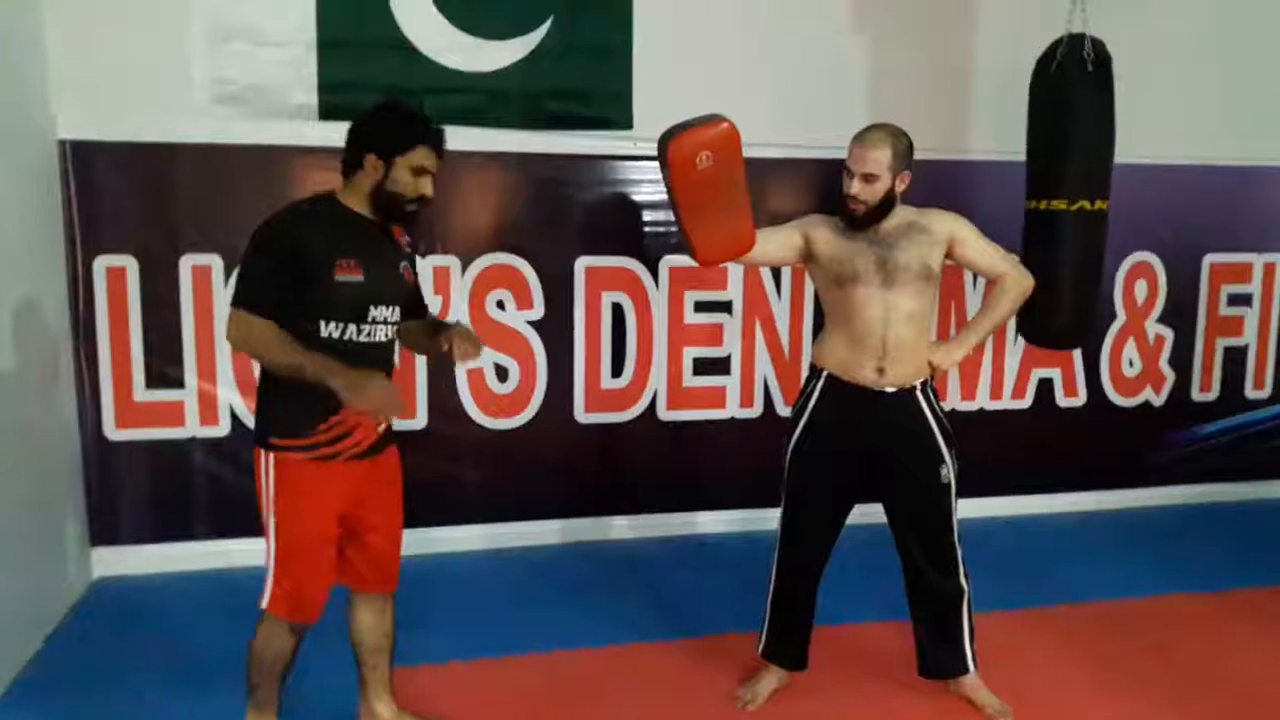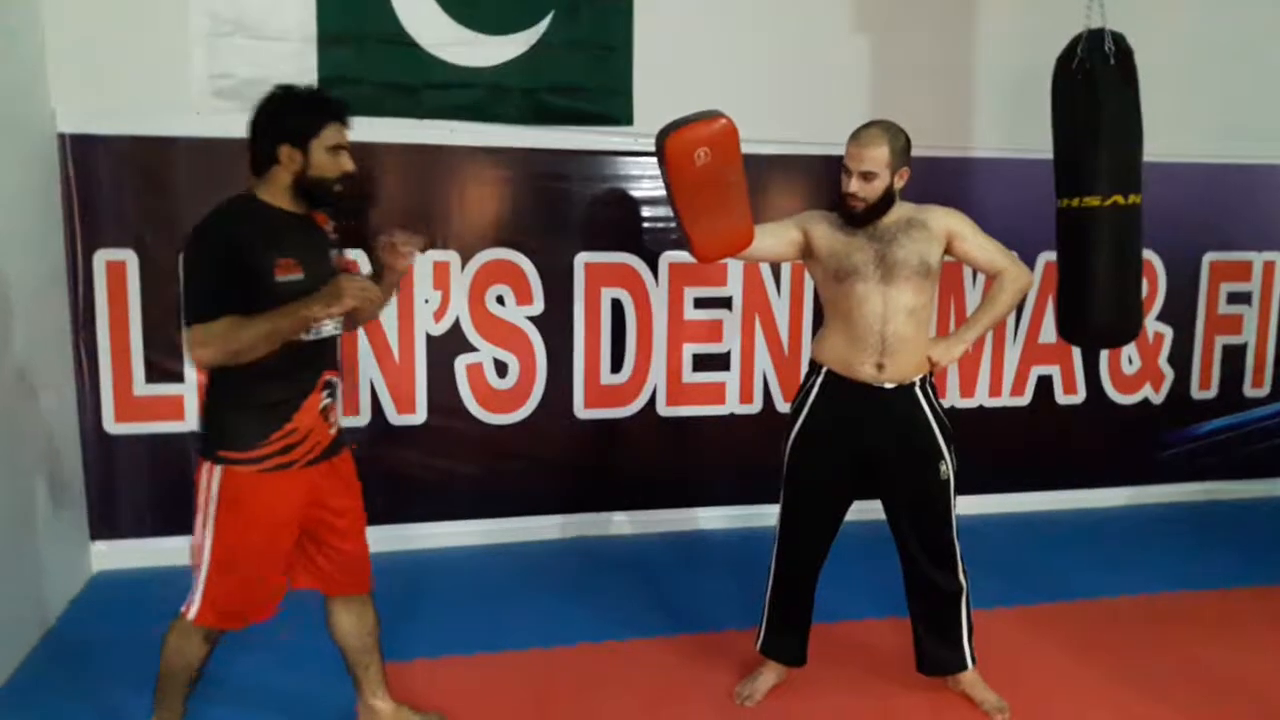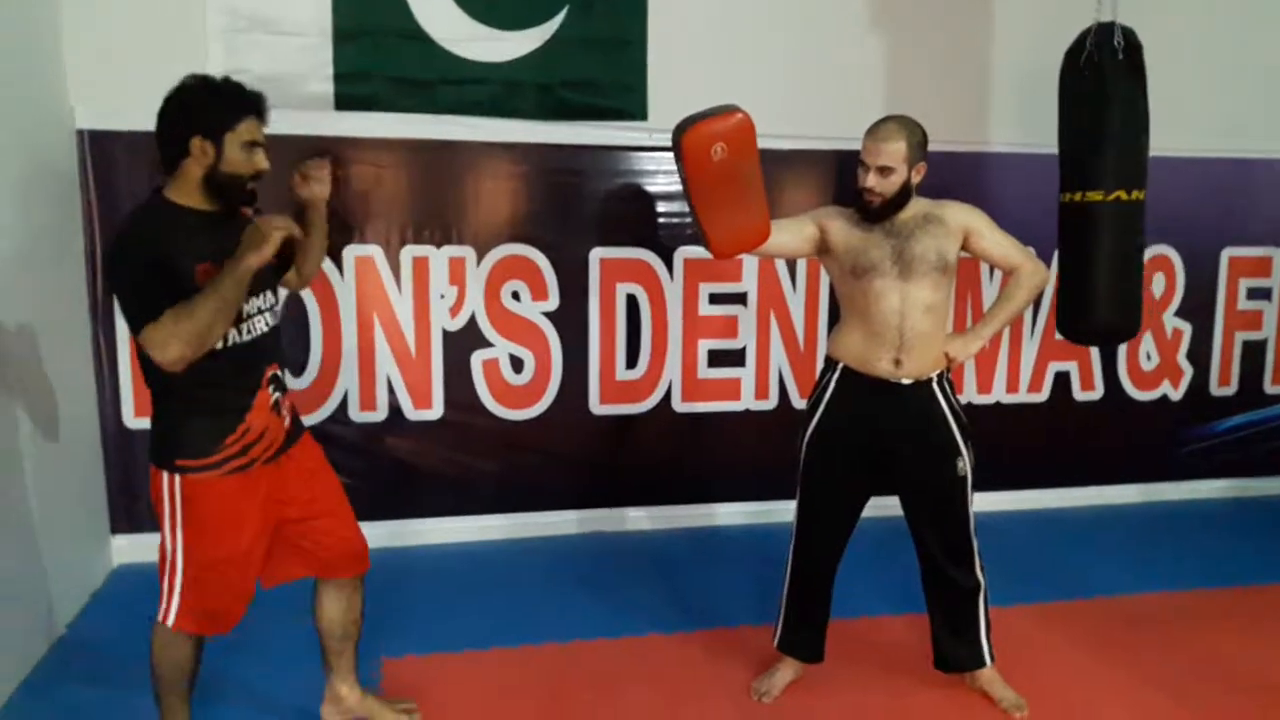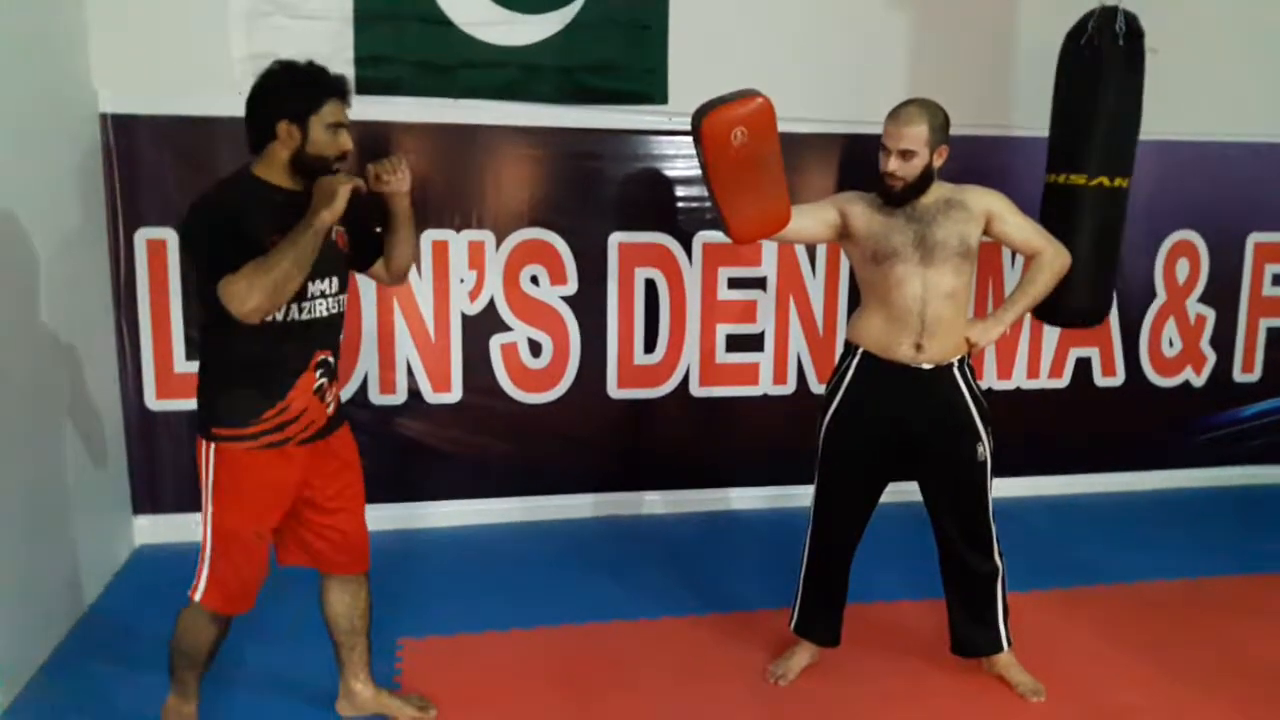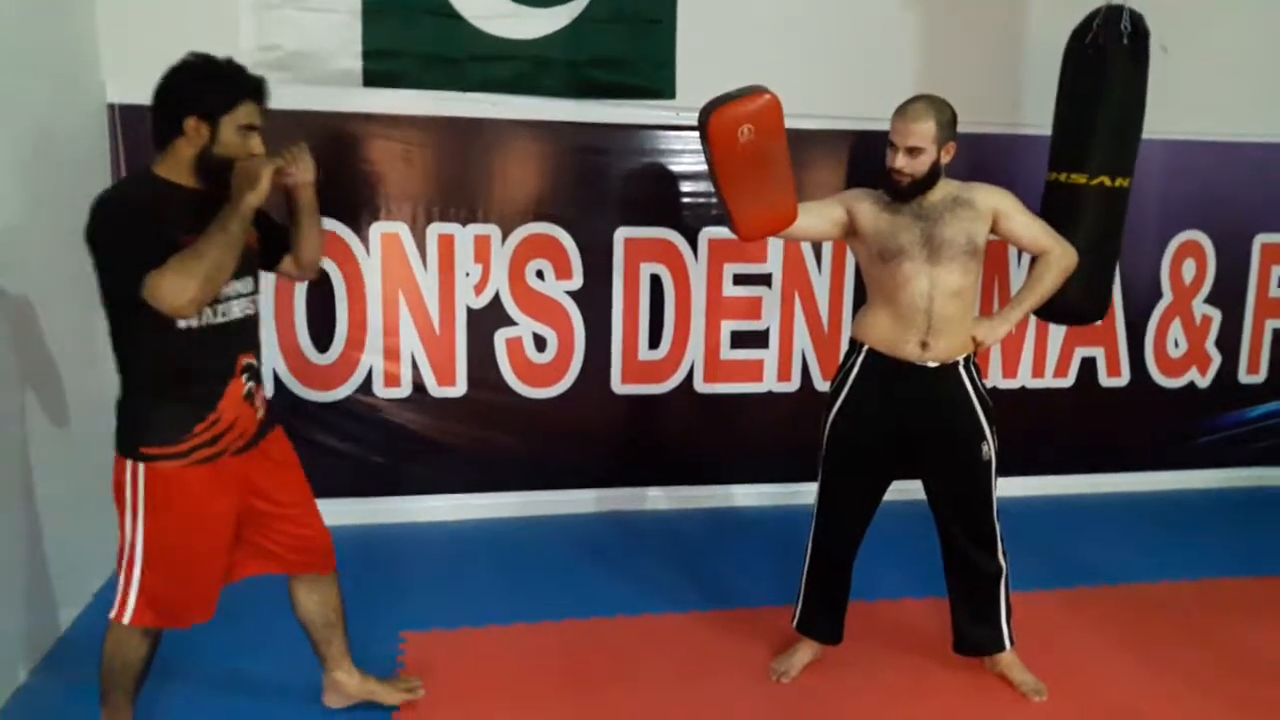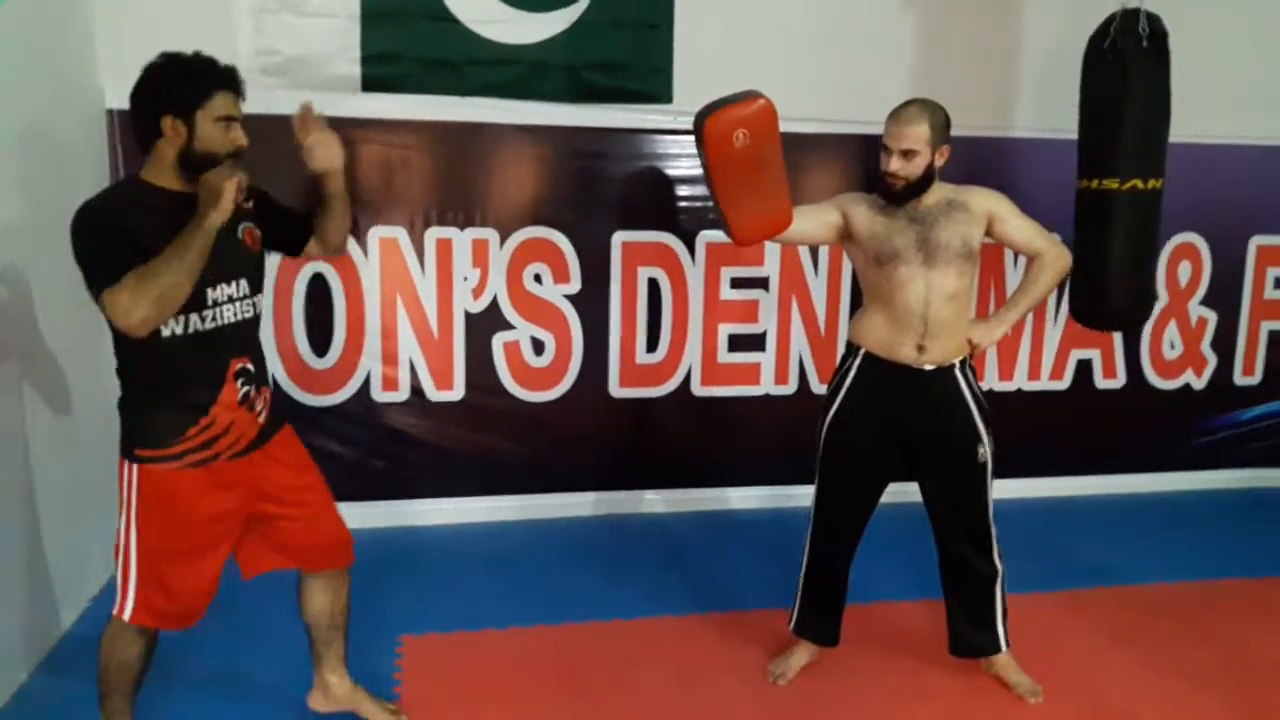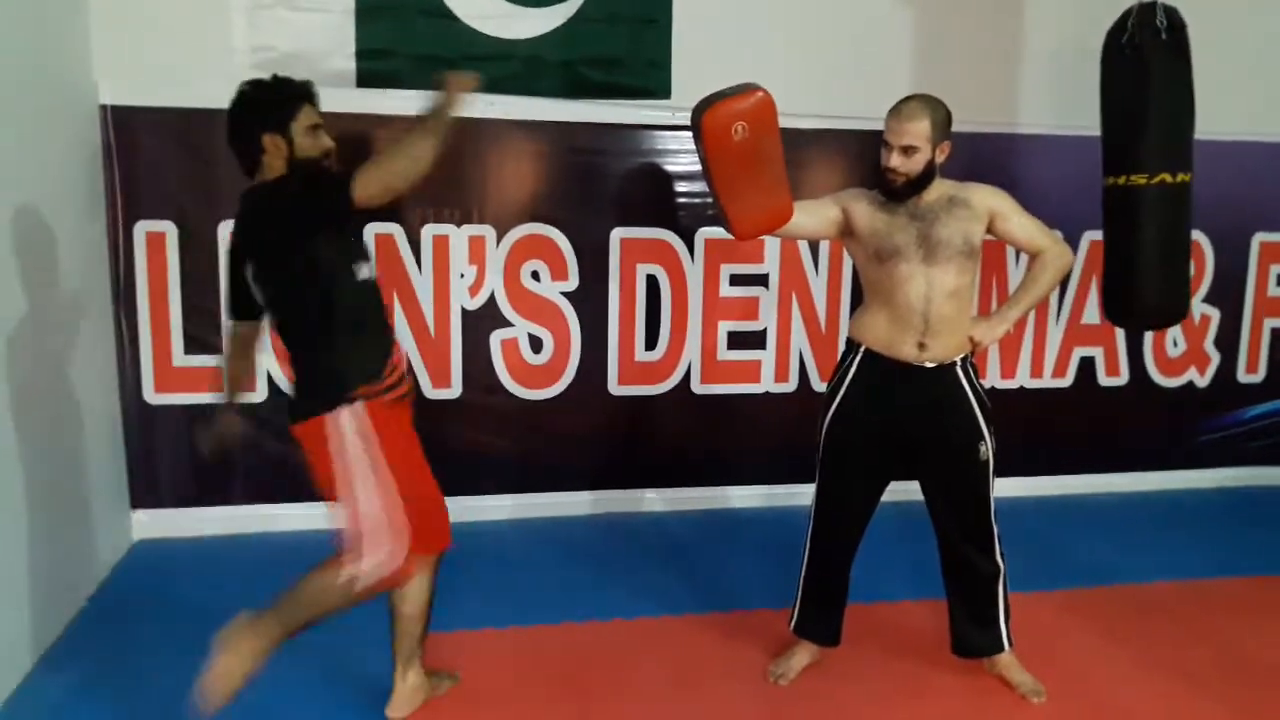
dt=0.5s
person 1, frame 1
left shoulder: (394, 240)
right shoulder: (294, 231)
right elbow: (246, 329)
left wrist: (443, 336)
right wrist: (338, 378)
left hip: (374, 445)
right hip: (300, 450)
left knee: (376, 579)
right knee: (293, 598)
person 1, frame 2
left shoulder: (317, 227)
right shoulder: (225, 234)
left elbow: (348, 315)
right elbow: (206, 347)
left wrist: (390, 274)
right wrist: (312, 305)
left hip: (323, 449)
right hip: (248, 459)
left knee: (350, 579)
right knee: (213, 605)
person 1, frame 3
left shoulder: (238, 217)
right shoulder: (143, 240)
left elbow: (298, 275)
right elbow: (170, 348)
left wrist: (314, 206)
right wrist: (244, 260)
left hip: (283, 440)
right hip: (203, 462)
left knee: (342, 558)
right knee: (191, 607)
person 1, frame 4
left shoulder: (336, 201)
right shoulder: (222, 210)
left elbow: (393, 270)
right elbow: (249, 301)
left wrist: (397, 202)
right wrist: (317, 219)
left hip: (324, 424)
right hip: (244, 435)
left knee: (347, 558)
right knee: (223, 585)
person 1, frame 5
left shoulder: (227, 201)
right shoulder: (124, 211)
left elbow: (302, 264)
right elbow: (180, 292)
left wrist: (303, 194)
right wrist: (242, 205)
left hip: (253, 433)
right hip: (170, 451)
left knee: (310, 553)
right knee: (147, 602)
person 1, frame 6
left shoulder: (241, 200)
right shoulder: (108, 218)
left elbow: (327, 244)
right elbow: (135, 314)
left wrist: (330, 176)
right wrist: (204, 222)
left hip: (262, 437)
right hip: (171, 457)
left knee: (327, 551)
right knee: (145, 605)
person 1, frame 7
left shoulder: (258, 226)
right shoulder: (288, 200)
left elbow: (242, 329)
right elbow: (388, 177)
left wrist: (232, 408)
right wrist: (443, 110)
left hip: (366, 406)
right hip: (351, 409)
left knee: (426, 537)
right knee: (377, 563)
right ankle: (255, 634)
person 2, frame 1
left shoulder: (939, 229)
right shoulder: (817, 233)
left elbow: (1016, 279)
right elbow: (737, 246)
left wrist: (962, 344)
left hip: (909, 410)
right hip: (832, 407)
left knee: (934, 549)
right knee: (801, 545)
left ankle: (957, 669)
right ankle: (779, 661)
person 2, frame 2
left shoulder: (938, 224)
right shoulder: (816, 228)
left elbow: (1014, 274)
left wrist: (961, 339)
left hip: (908, 406)
right hip: (832, 401)
left knee: (933, 545)
right knee: (800, 541)
left ankle: (956, 665)
right ankle: (779, 657)
person 2, frame 3
left shoulder: (954, 220)
right shoulder: (833, 225)
left elbow: (1031, 270)
left wrist: (977, 335)
left hip: (925, 402)
right hip: (848, 398)
left knee: (950, 542)
right knee: (817, 537)
left ankle: (974, 662)
right ankle: (796, 653)
person 2, frame 4
left shoulder: (976, 205)
right shoulder: (853, 210)
left elbow: (1053, 255)
right elbow: (774, 222)
left wrist: (1000, 320)
left hip: (946, 387)
right hip: (868, 382)
left knee: (969, 526)
right knee: (834, 521)
left ankle: (992, 647)
right ankle: (812, 636)
person 2, frame 5
left shoulder: (984, 203)
right shoulder: (861, 208)
left elbow: (1061, 254)
right elbow: (781, 219)
left wrist: (1005, 320)
left hip: (952, 385)
right hip: (873, 380)
left knee: (973, 525)
right knee: (838, 518)
left ankle: (993, 645)
right ankle: (814, 633)
person 2, frame 6
left shoulder: (978, 206)
right shoulder: (855, 212)
left elbow: (1055, 256)
right elbow: (777, 224)
left wrist: (1001, 322)
left hip: (948, 388)
right hip: (869, 383)
left knee: (968, 526)
right knee: (835, 520)
left ankle: (989, 647)
right ankle: (812, 636)
person 2, frame 7
left shoulder: (980, 202)
right shoulder: (856, 208)
left elbow: (1056, 253)
left wrist: (1002, 320)
left hip: (949, 386)
right hip: (870, 380)
left knee: (971, 526)
right knee: (836, 519)
left ankle: (992, 646)
right ankle: (812, 635)
